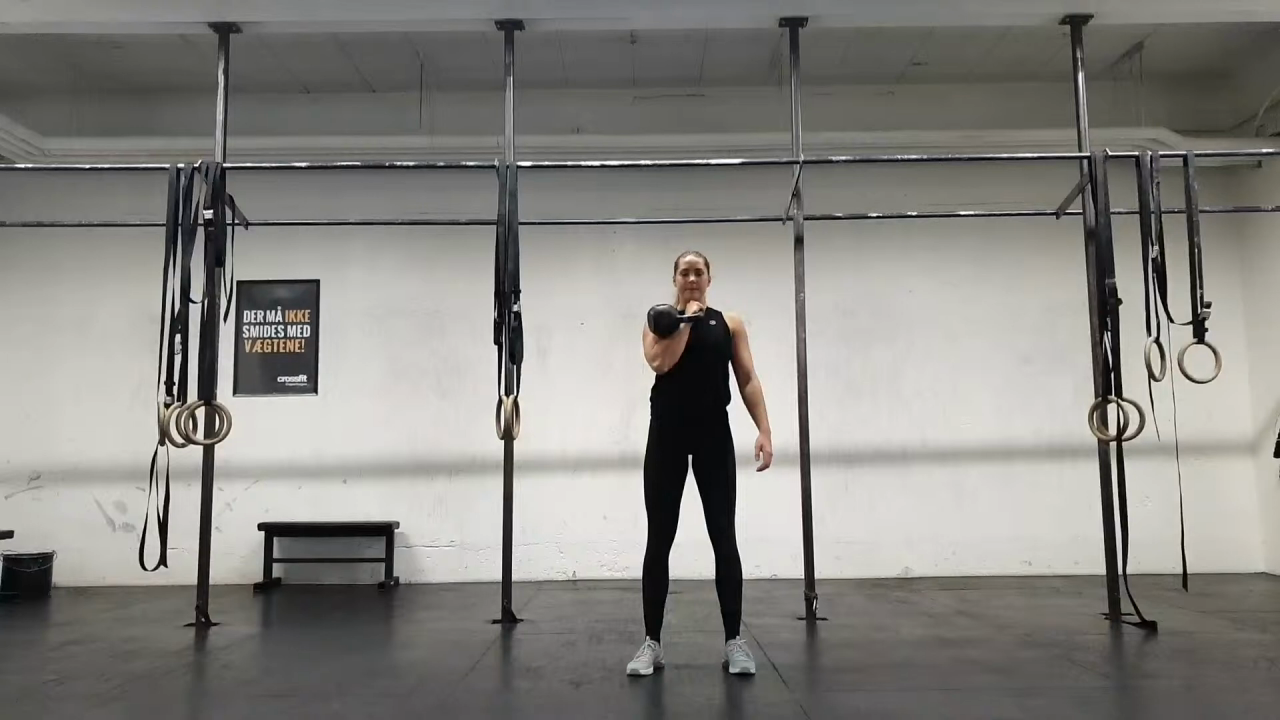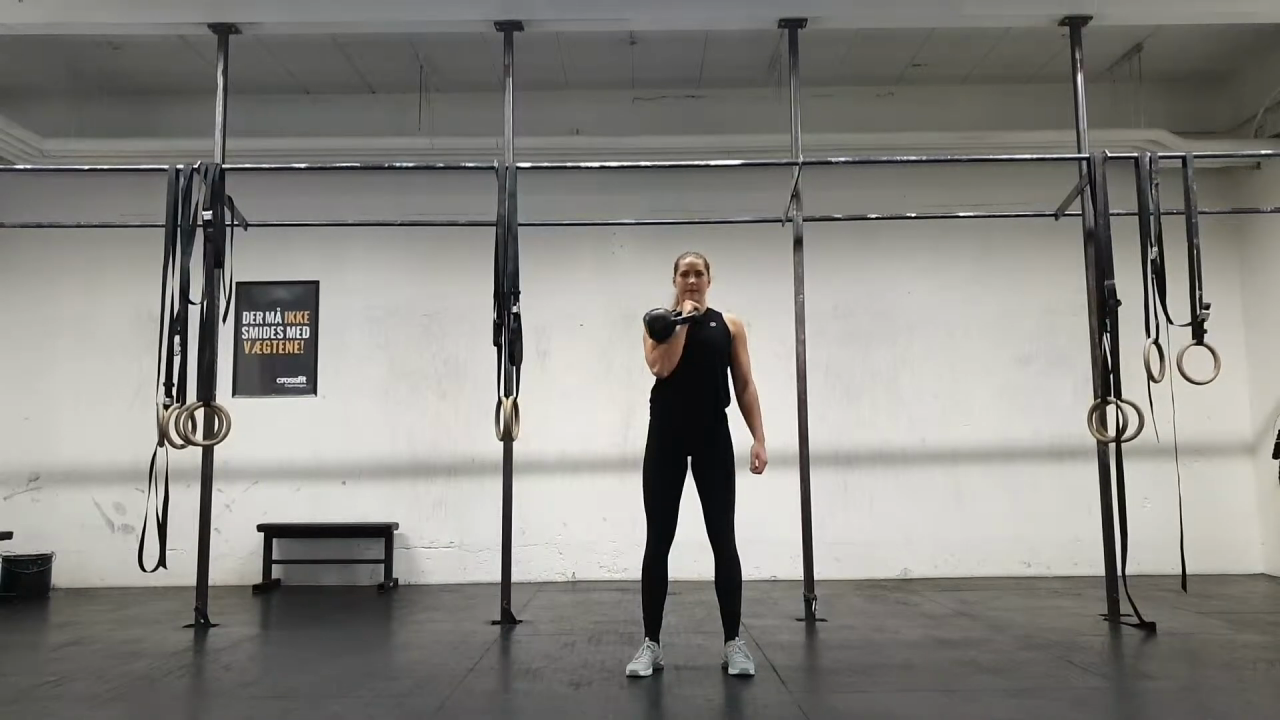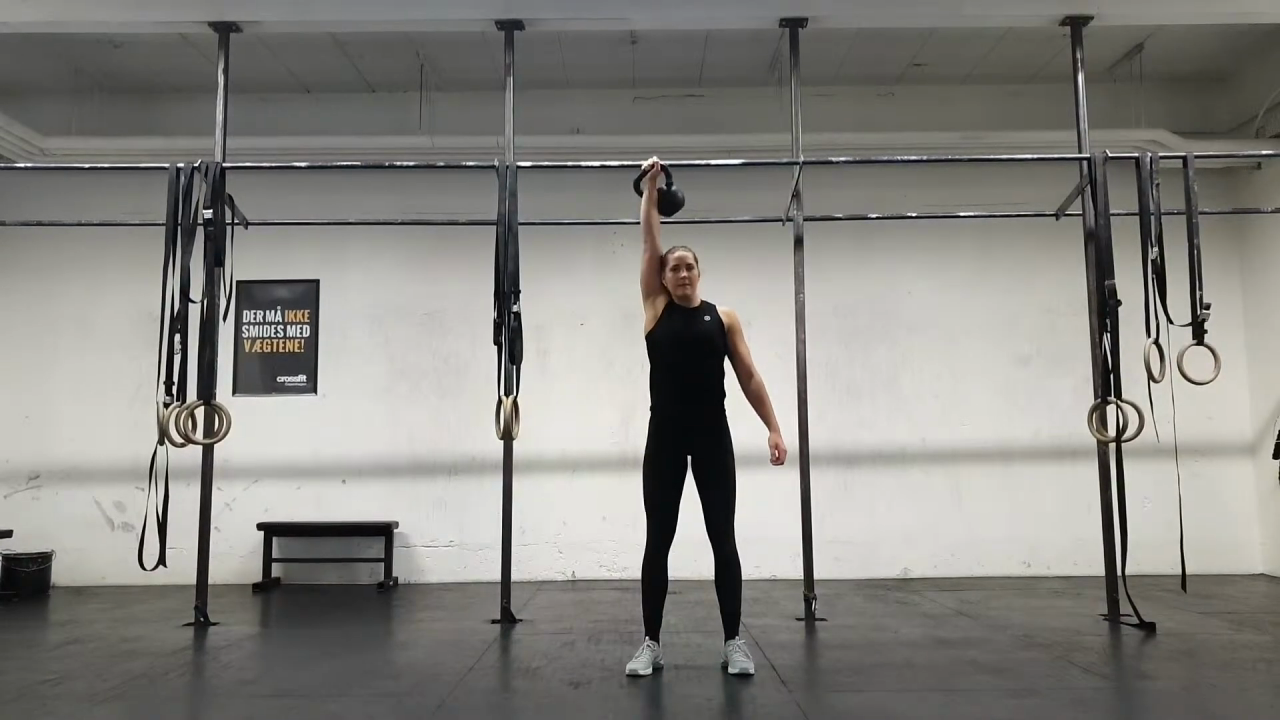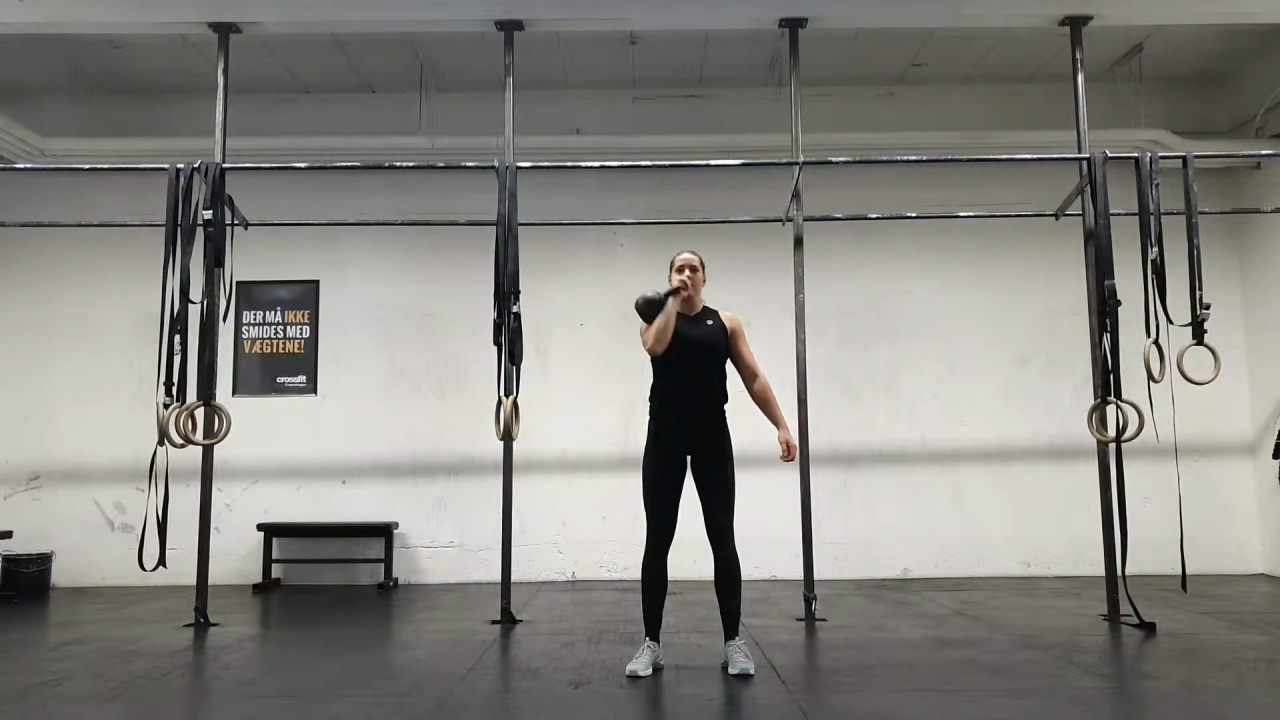
dt=1s
person 1, frame 1
left shoulder: (729, 322)
left elbow: (748, 379)
right elbow: (660, 363)
left wrist: (764, 430)
right wrist: (685, 319)
left hip: (713, 435)
right hip: (667, 434)
left knee: (723, 538)
right knee: (659, 540)
left ankle: (733, 641)
right ankle: (652, 642)
person 1, frame 2
left shoulder: (729, 325)
left elbow: (745, 384)
right elbow: (660, 368)
left wrist: (758, 438)
right wrist: (682, 319)
left hip: (713, 436)
right hip: (666, 436)
left knee: (723, 539)
right knee: (658, 540)
left ankle: (733, 643)
right ankle: (651, 644)
person 1, frame 3
left shoulder: (723, 318)
right shoulder: (656, 306)
left elbow: (749, 377)
right elbow: (649, 240)
left wrist: (773, 428)
right wrist: (651, 187)
left hip: (712, 436)
right hip: (665, 435)
left knee: (723, 539)
right knee: (658, 541)
left ankle: (733, 642)
right ankle: (651, 643)
person 1, frame 4
left shoulder: (726, 322)
right shoulder: (657, 316)
left elbow: (754, 378)
right elbow: (656, 347)
left wrist: (781, 426)
right wrist: (673, 302)
left hip: (711, 435)
right hip: (664, 435)
left knee: (722, 538)
right knee: (658, 540)
left ankle: (732, 642)
right ankle: (651, 643)
